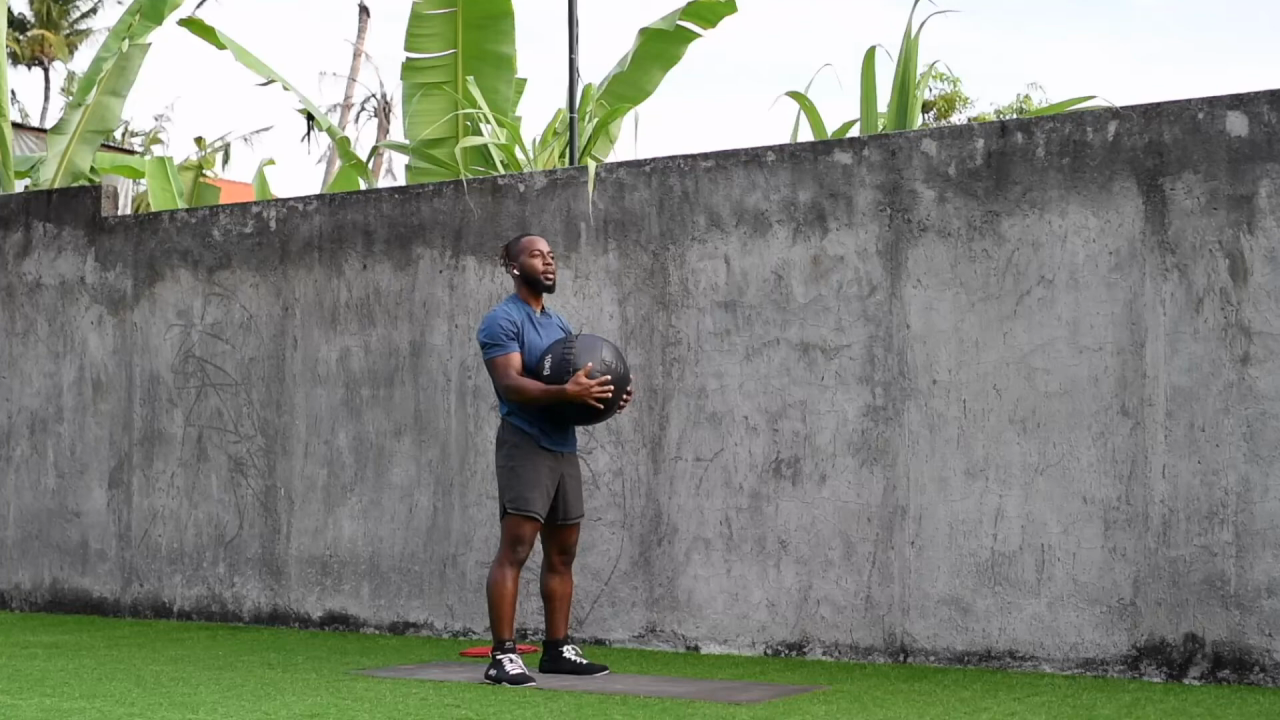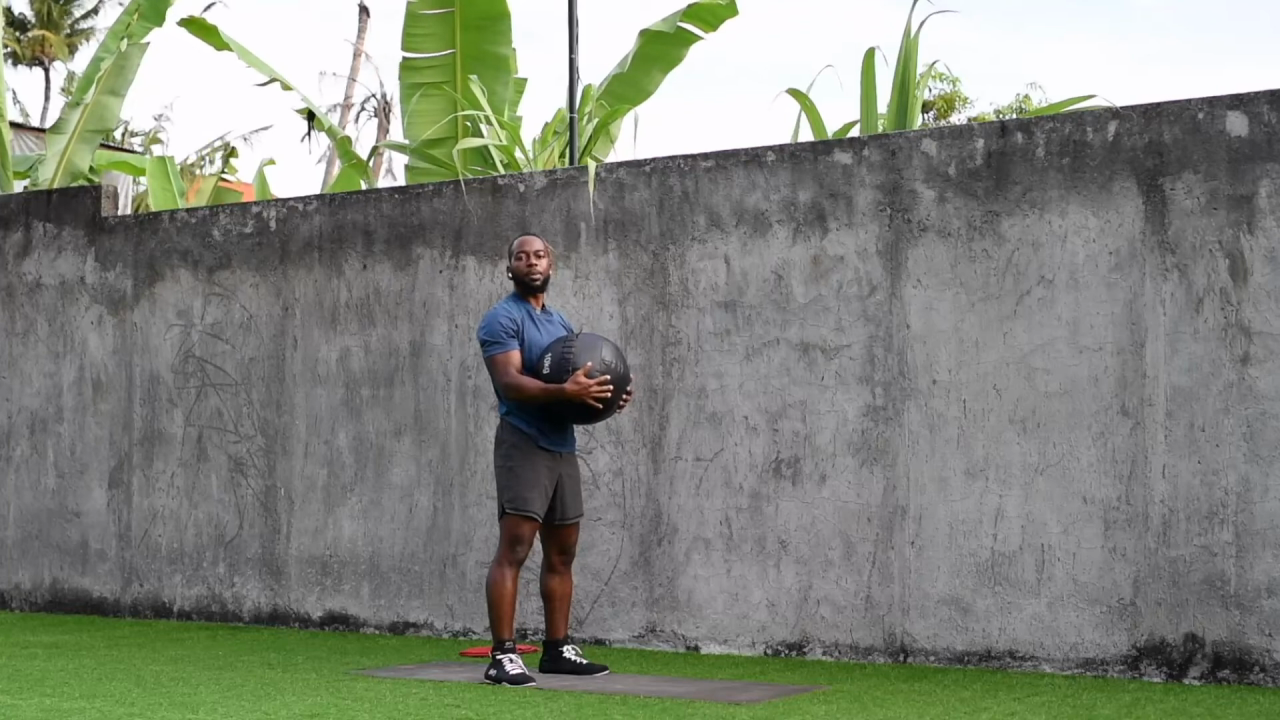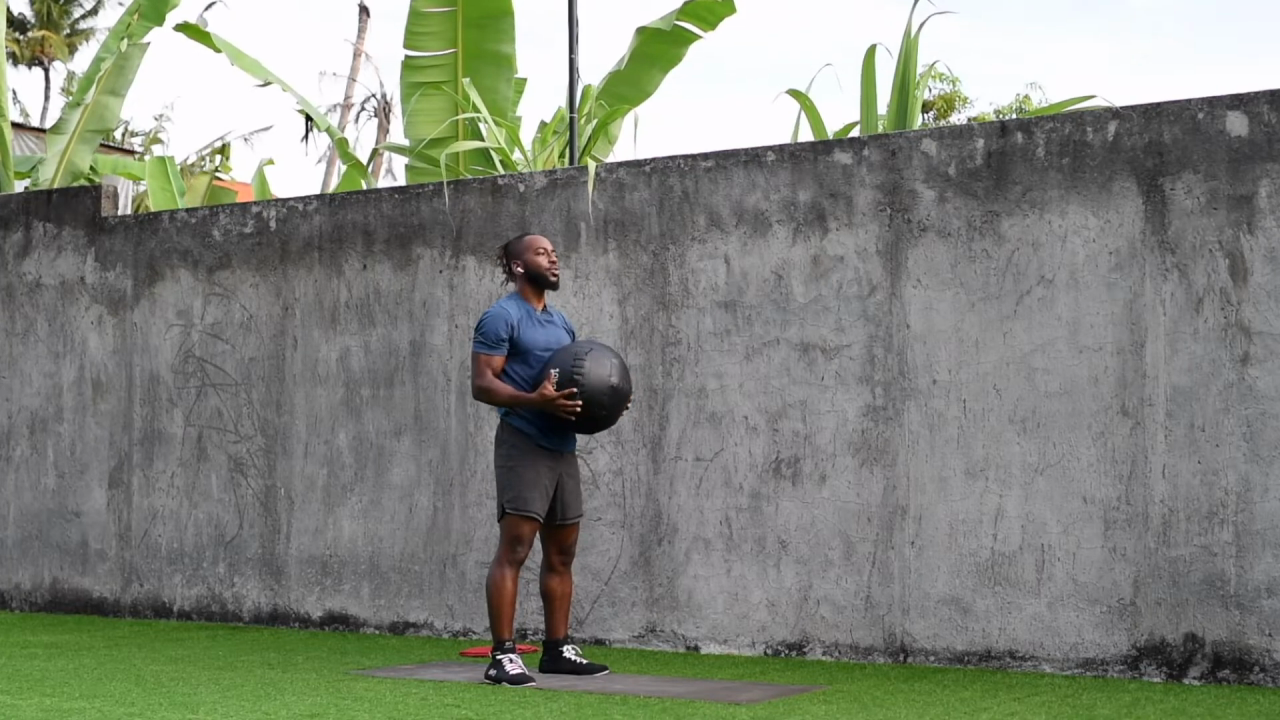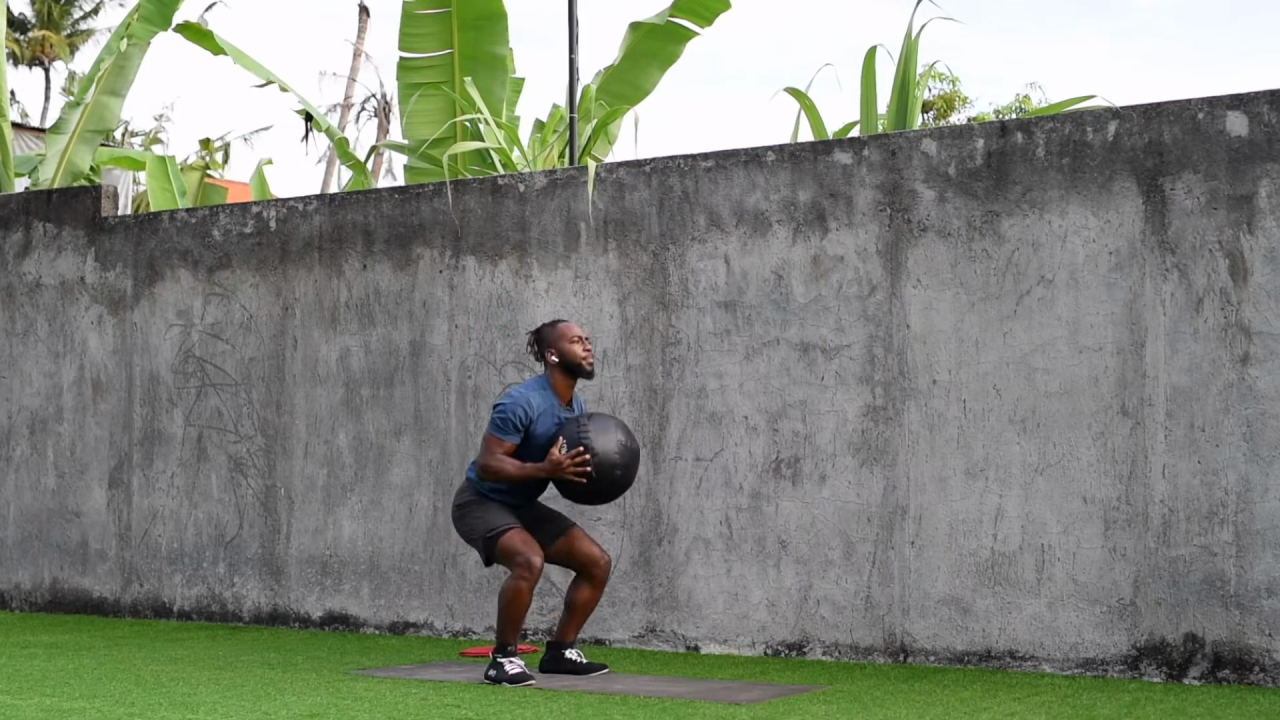
dt=1s
person 1, frame 1
left shoulder: (558, 322)
right shoulder: (502, 320)
right elbow: (510, 384)
left wrist: (604, 395)
right wrist: (565, 392)
left hip: (564, 446)
right hip: (526, 444)
left knee: (562, 553)
right knee: (515, 549)
left ankle: (558, 649)
right ankle: (503, 656)
person 1, frame 2
left shoulder: (561, 321)
right shoulder: (502, 318)
right elbow: (509, 382)
left wrist: (603, 394)
right wrist: (564, 391)
left hip: (563, 445)
right hip: (524, 443)
left knee: (561, 553)
right knee: (513, 549)
left ankle: (558, 649)
right ankle: (502, 655)
person 1, frame 3
left shoulder: (561, 321)
right shoulder: (501, 317)
right elbow: (482, 384)
right wrist: (533, 400)
left hip: (562, 446)
right hip: (524, 443)
left knee: (561, 553)
right knee: (513, 549)
left ankle: (557, 648)
right ankle: (502, 655)
person 1, frame 4
left shoulder: (576, 406)
right shoulder: (522, 402)
left elbow: (572, 469)
right elbow: (488, 465)
left wrist: (593, 471)
right wrist: (547, 469)
left hip: (524, 508)
right hip: (481, 504)
left knee: (597, 563)
right knee: (530, 562)
left ankle: (561, 649)
right ankle: (504, 655)
